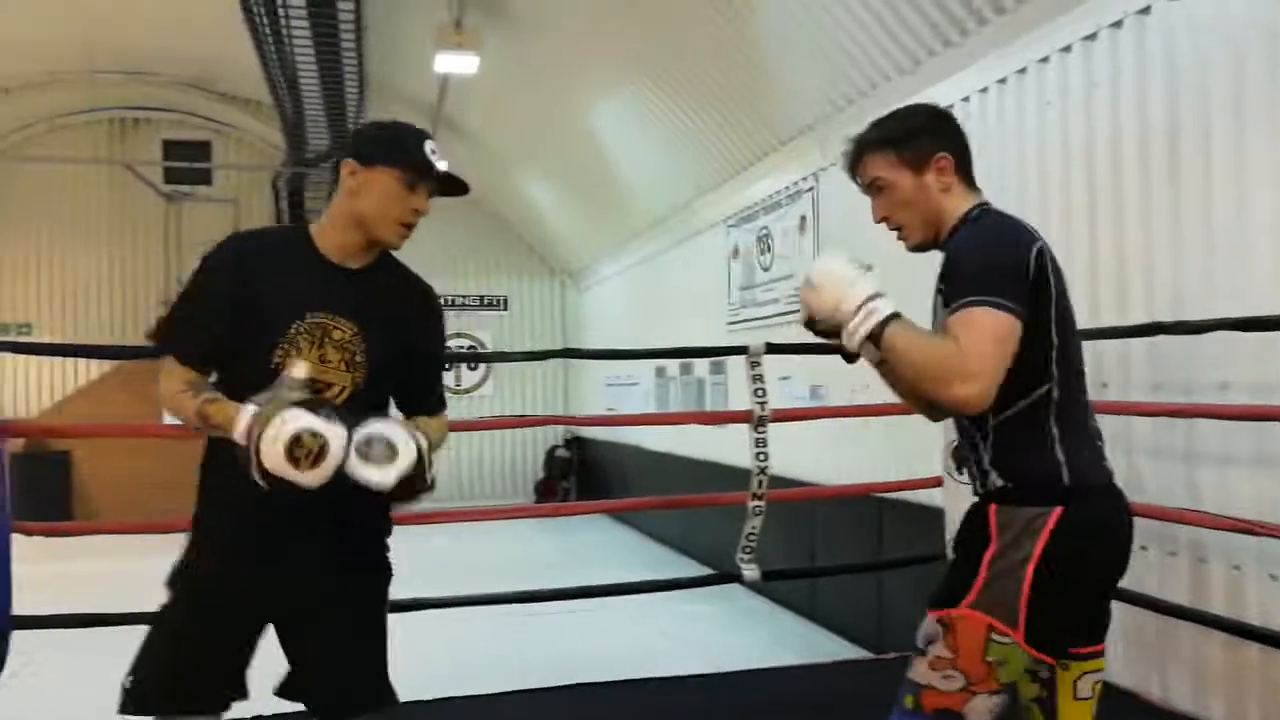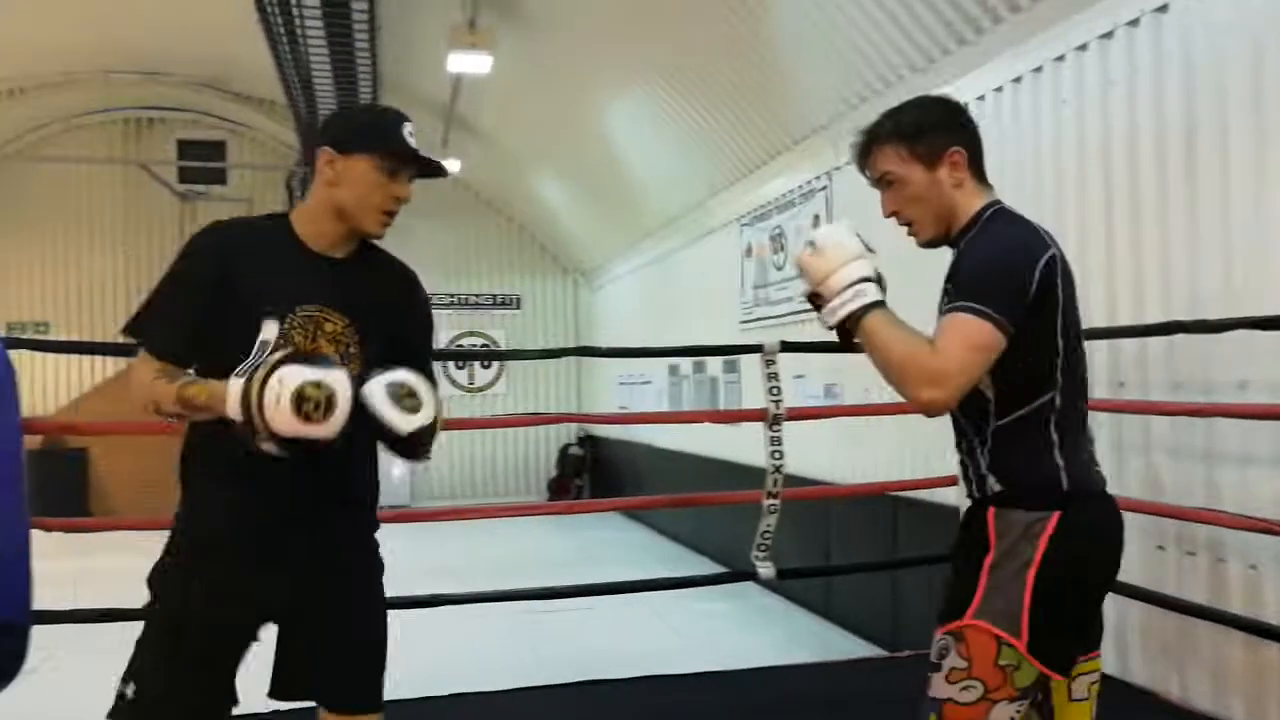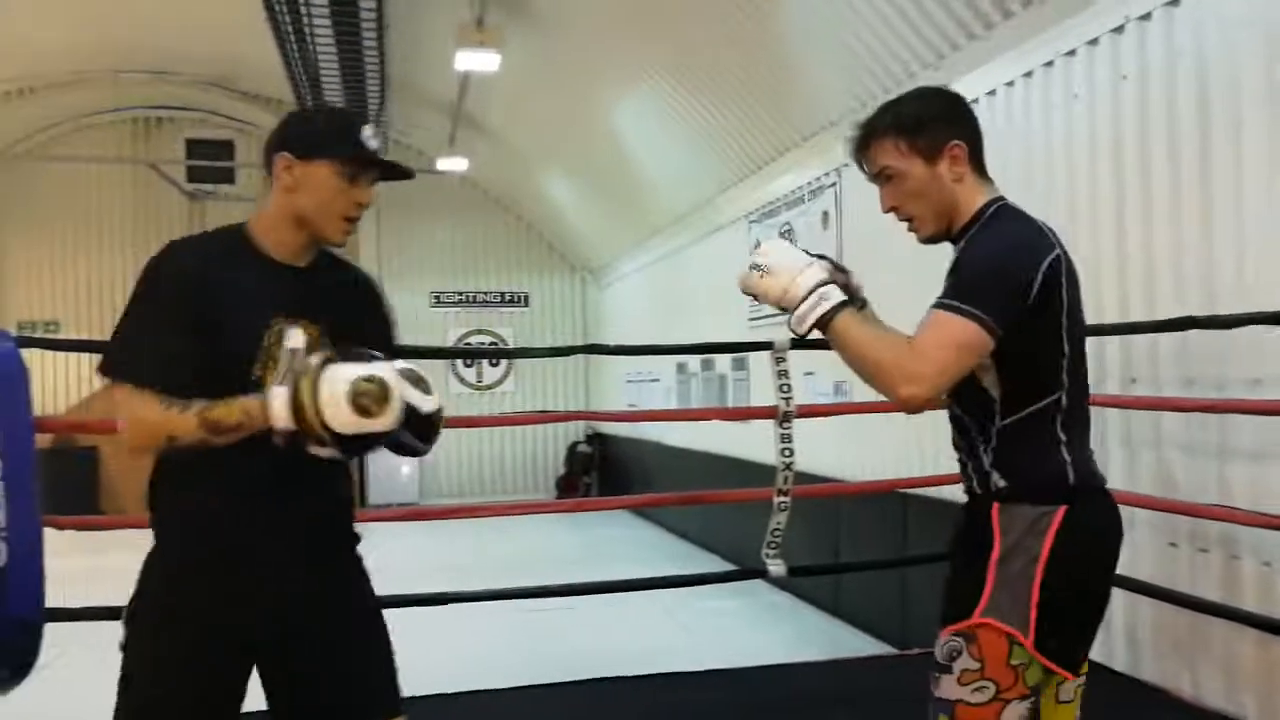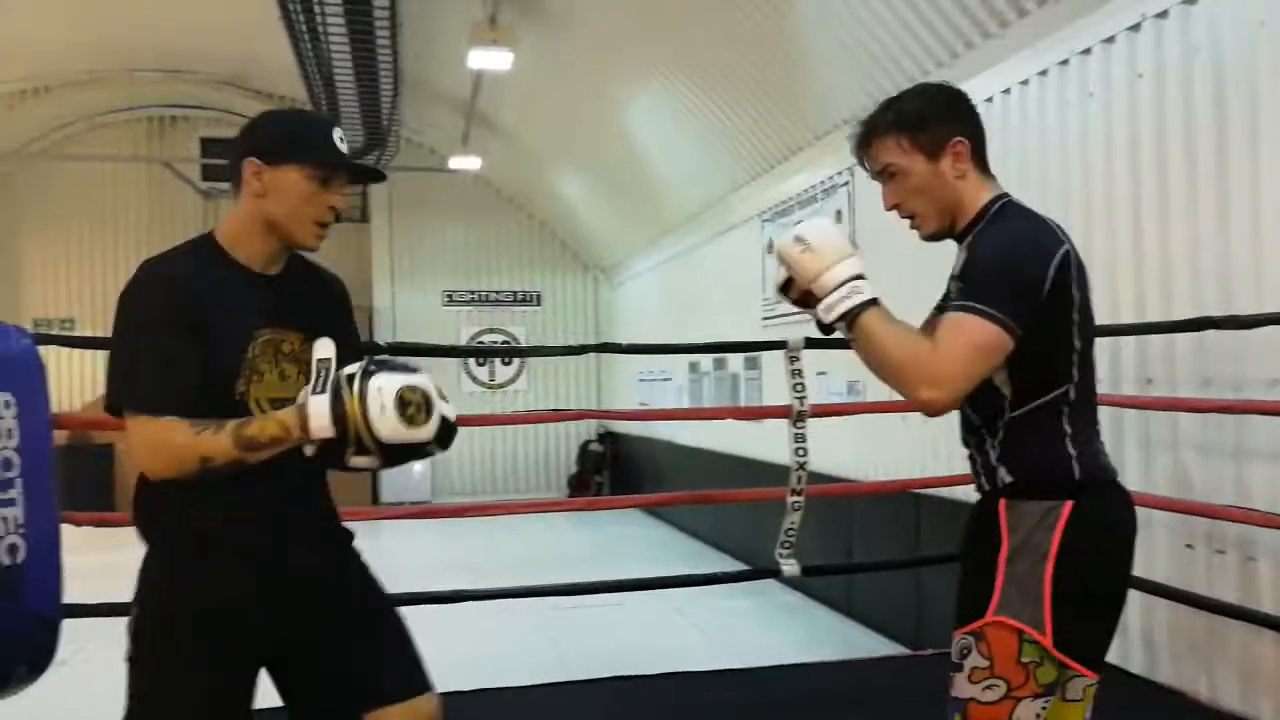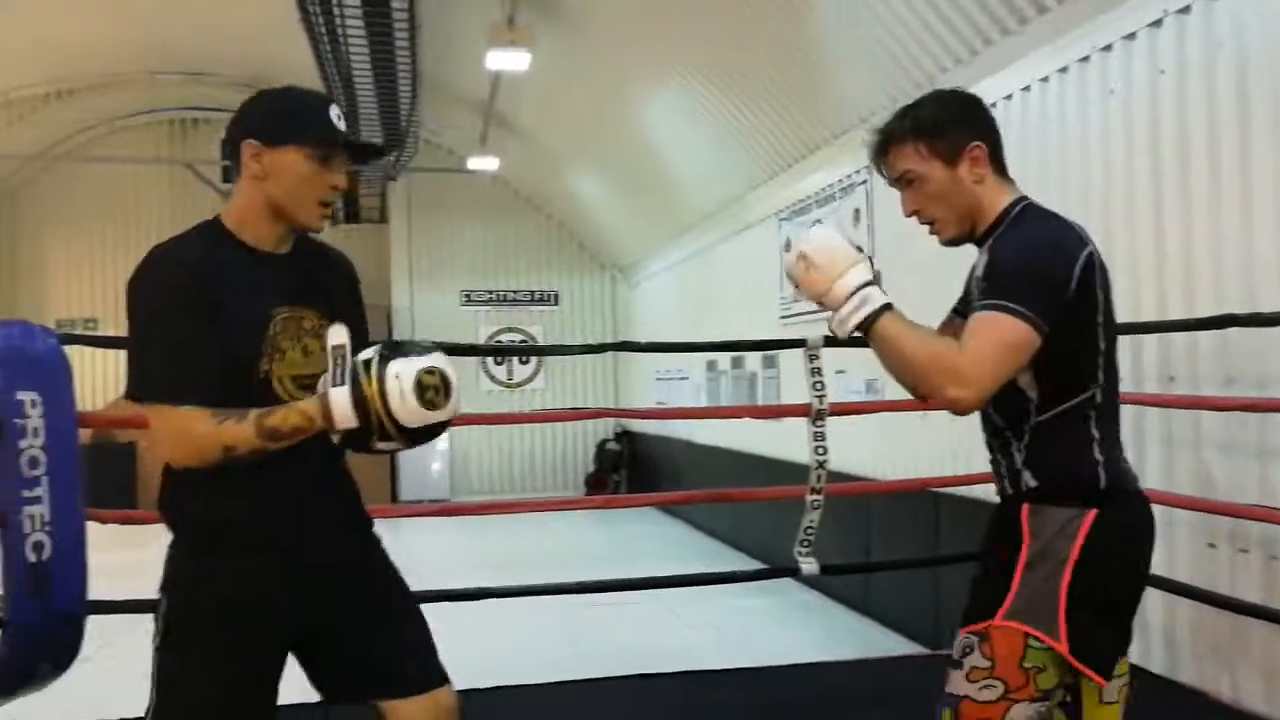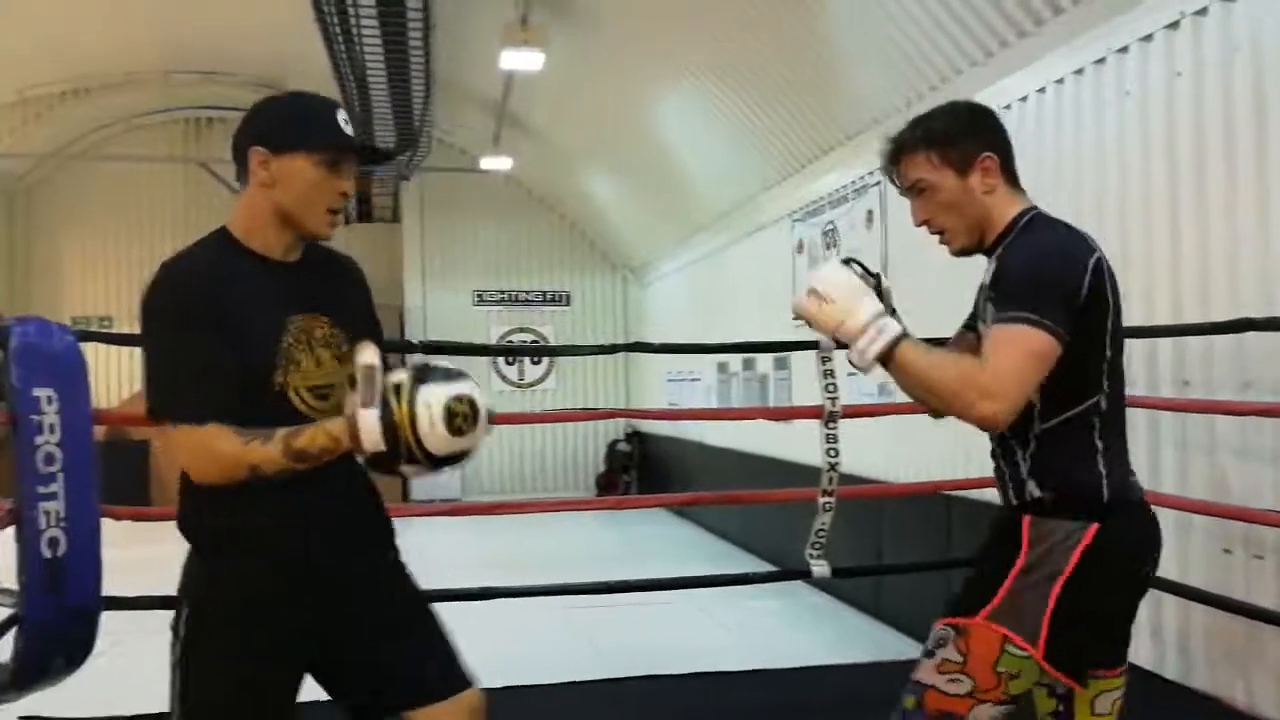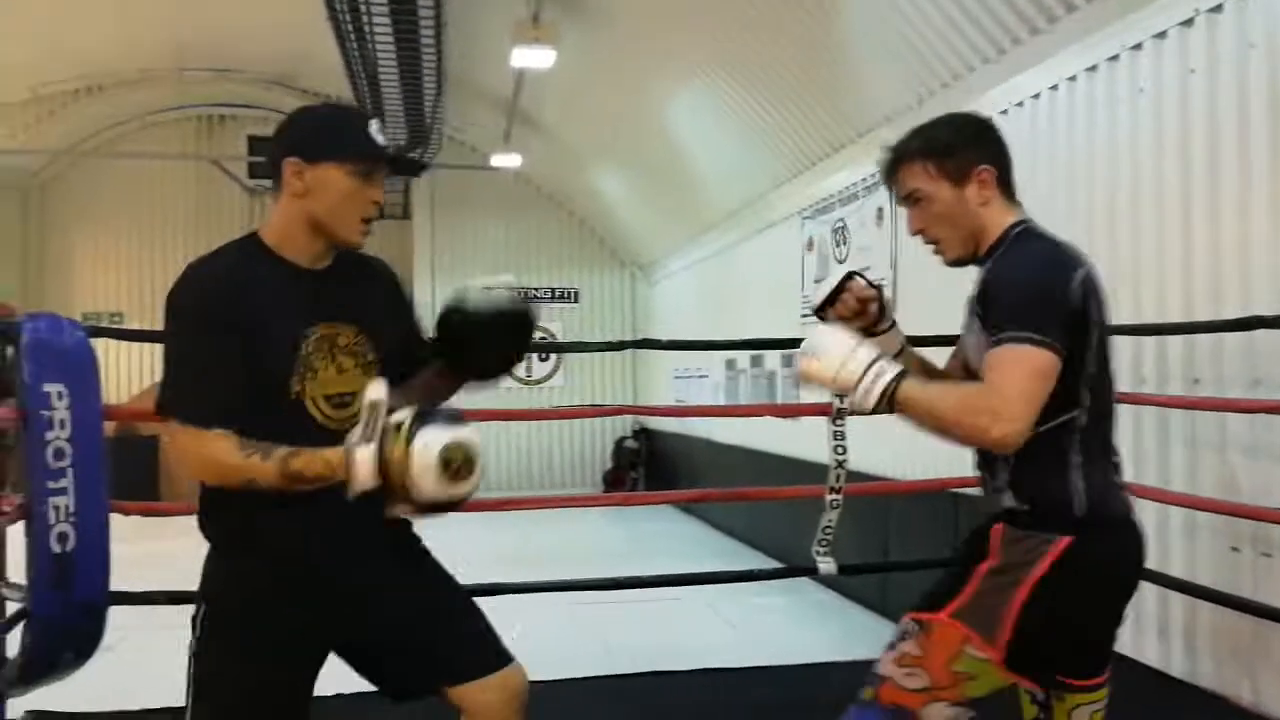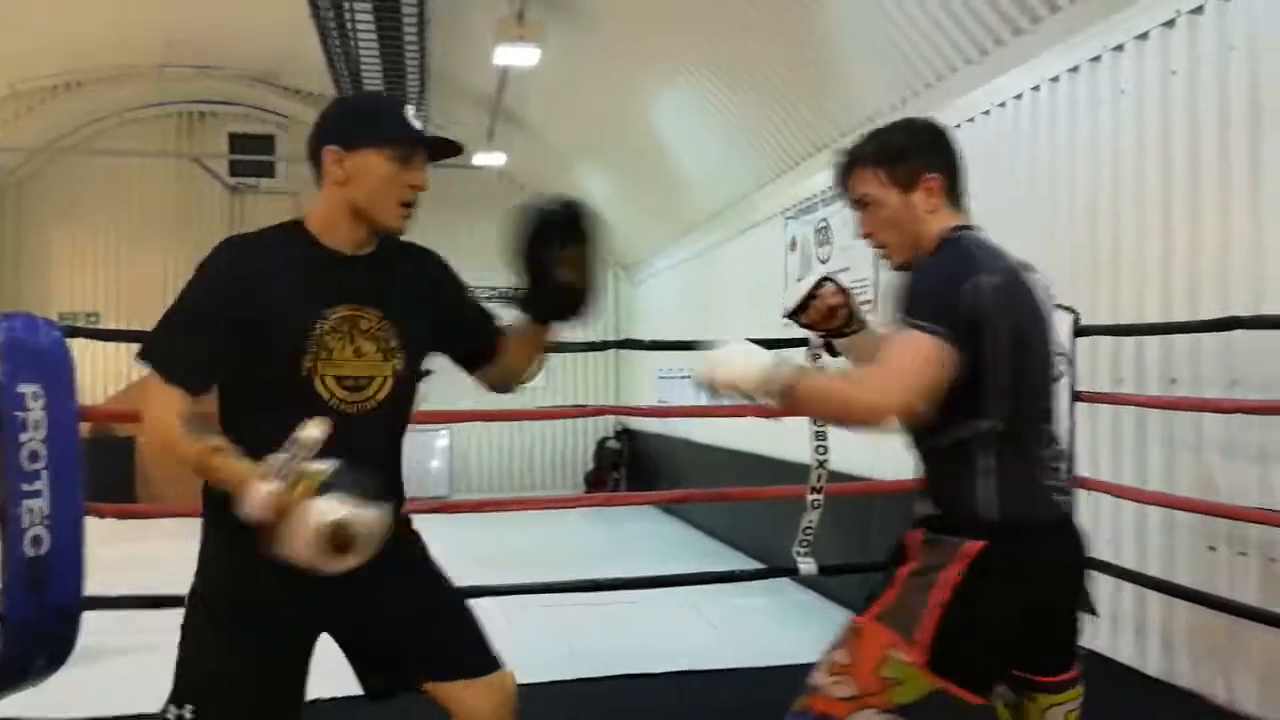
dt=0.1s
person 1, frame 1
left shoulder: (988, 247)
right shoulder: (998, 249)
left elbow: (964, 384)
right elbow: (939, 398)
left wrist: (867, 317)
right wrist: (867, 329)
left hip: (1037, 523)
right hip: (1075, 519)
person 1, frame 2
left shoulder: (999, 248)
right shoulder: (1004, 249)
left elbow: (933, 385)
right elbow: (935, 389)
left wrist: (853, 295)
right wrist: (860, 305)
left hip: (1033, 527)
right hip: (1067, 523)
person 1, frame 3
left shoulder: (1006, 248)
right shoulder: (990, 251)
left elbow: (912, 384)
right elbow: (913, 369)
left wrist: (814, 299)
right wrist: (843, 306)
left hip: (1037, 524)
right hip: (1046, 520)
person 1, frame 4
left shoulder: (1013, 244)
right shoulder: (992, 248)
left elbow: (934, 387)
right elbow: (930, 364)
left wrist: (845, 292)
right wrist: (843, 299)
left hip: (1047, 519)
right hip: (1066, 516)
person 1, frame 5
left shoulder: (1038, 245)
right shoulder: (1007, 256)
left elbow: (961, 384)
right elbow: (930, 374)
left wrist: (856, 297)
right wrist: (857, 299)
left hip: (1069, 528)
right hip: (1084, 525)
person 1, frame 6
left shoulder: (1047, 254)
right shoulder: (1017, 265)
left elbow: (990, 400)
right elbow: (943, 391)
left wrist: (871, 329)
right wrist: (874, 324)
left hip: (1069, 538)
right hip: (1093, 535)
person 1, frame 7
left shoulder: (1028, 269)
right shoulder: (1032, 272)
left elbow: (1000, 422)
right elbow: (962, 396)
left wrist: (871, 374)
right wrist: (882, 334)
left hip: (1053, 549)
right hip: (1100, 544)
person 1, frame 8
left shoulder: (950, 273)
right shoulder: (1006, 277)
left elbow: (876, 400)
left wrist: (761, 374)
left hip: (978, 553)
right hip: (1047, 548)
person 2, frame 1
left shoulder: (412, 302)
right shoulder: (247, 262)
left elbow: (426, 418)
right elbow: (177, 384)
left wrist: (412, 452)
right wrist: (245, 424)
left hip: (347, 547)
right hip: (233, 536)
person 2, frame 2
left shoulder: (397, 288)
right shoulder: (225, 252)
left elbow: (416, 399)
right elbow: (148, 379)
left wrist: (410, 416)
right wrist: (239, 397)
left hip: (338, 540)
right hip: (220, 534)
person 2, frame 3
left shoulder: (356, 294)
right shoulder: (187, 273)
left elbow: (366, 410)
right elbow: (138, 423)
left wrist: (402, 419)
right wrist: (273, 408)
left hip: (320, 556)
right hip: (201, 564)
person 2, frame 4
left shoulder: (324, 294)
right shoulder: (170, 286)
right elbow: (159, 452)
left wrist: (399, 430)
right wrist: (309, 419)
left hip: (316, 558)
right hip: (198, 576)
person 2, frame 5
left shoulder: (333, 272)
right shoulder: (178, 272)
right elbow: (181, 438)
left wrist: (400, 401)
right wrist: (332, 410)
left hip: (338, 541)
right hip: (225, 561)
person 2, frame 6
left shoulder: (342, 277)
right shoulder: (192, 285)
right elbow: (203, 455)
left wrist: (414, 426)
right wrist: (358, 430)
left hip: (357, 552)
right hip: (241, 574)
person 2, frame 7
left shoulder: (374, 284)
right shoulder: (219, 289)
left elbow: (409, 389)
right elbow: (193, 448)
left wrist: (455, 362)
right wrist: (354, 461)
left hip: (371, 545)
right hip: (259, 563)
person 2, frame 8
left shoulder: (420, 275)
right shoulder: (246, 269)
left elbow: (504, 372)
right elbow: (162, 411)
left wrist: (548, 305)
right wrist: (262, 489)
left hip: (376, 542)
right hip: (258, 553)
